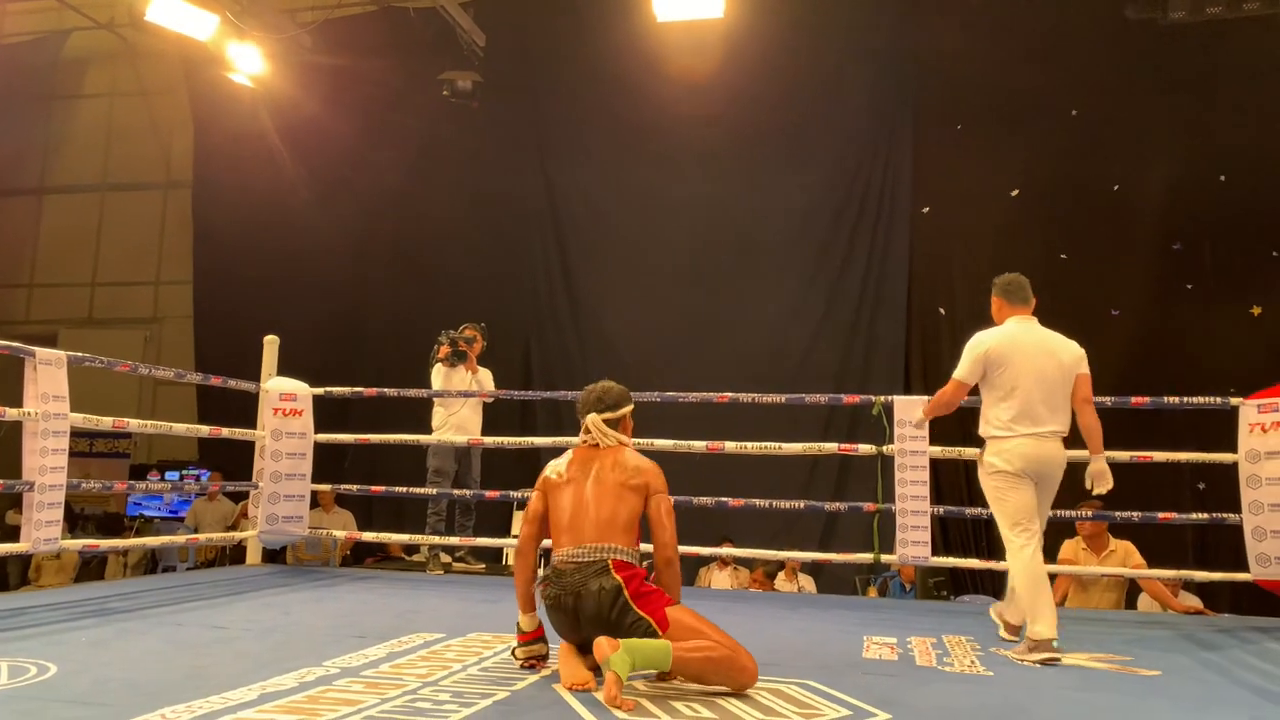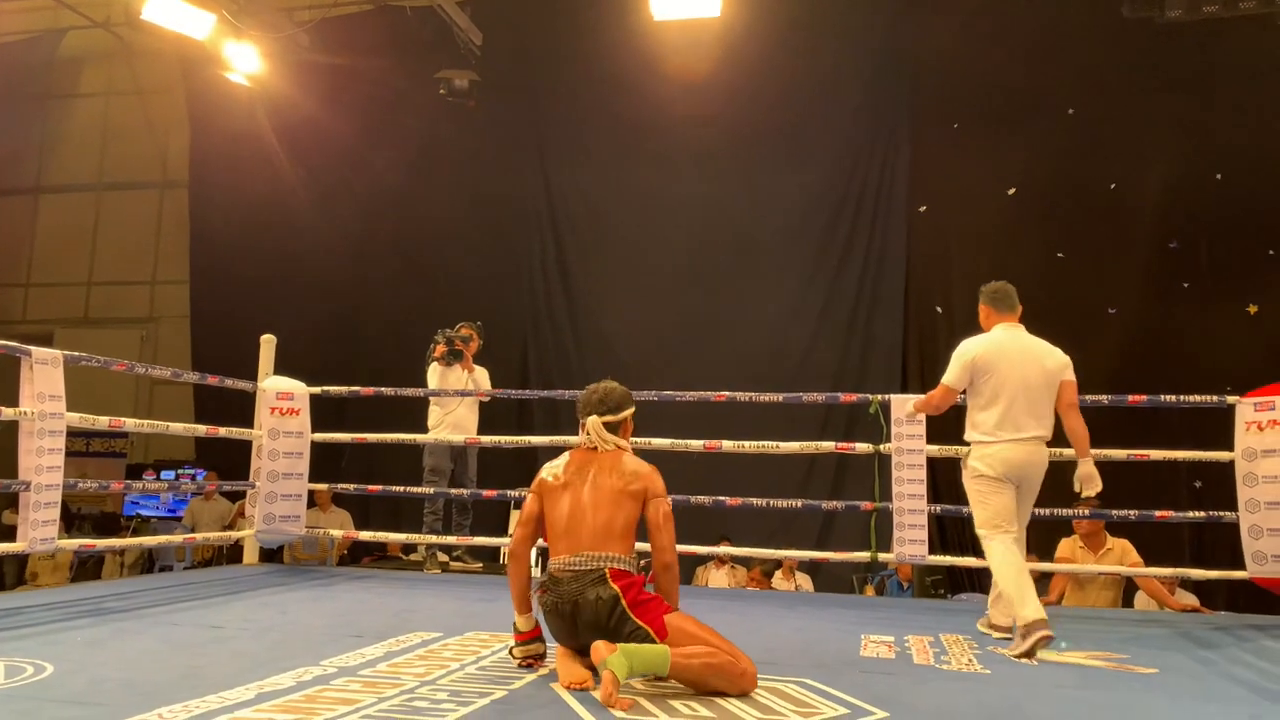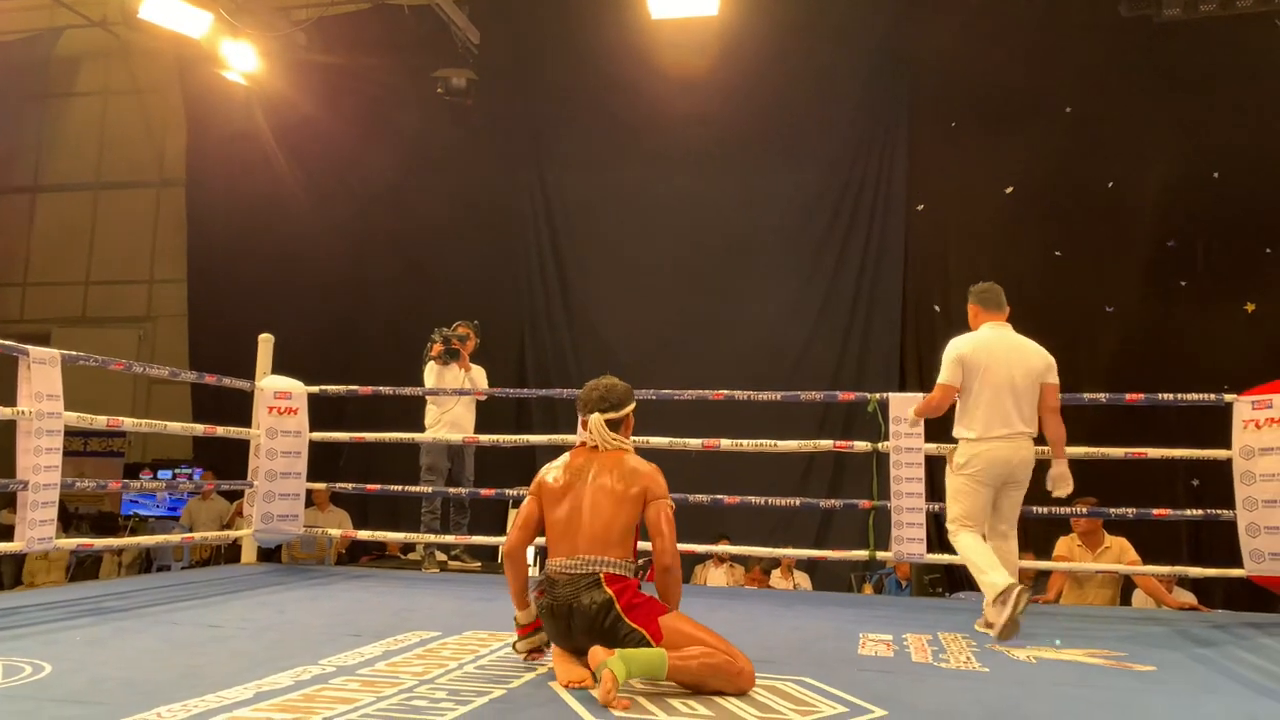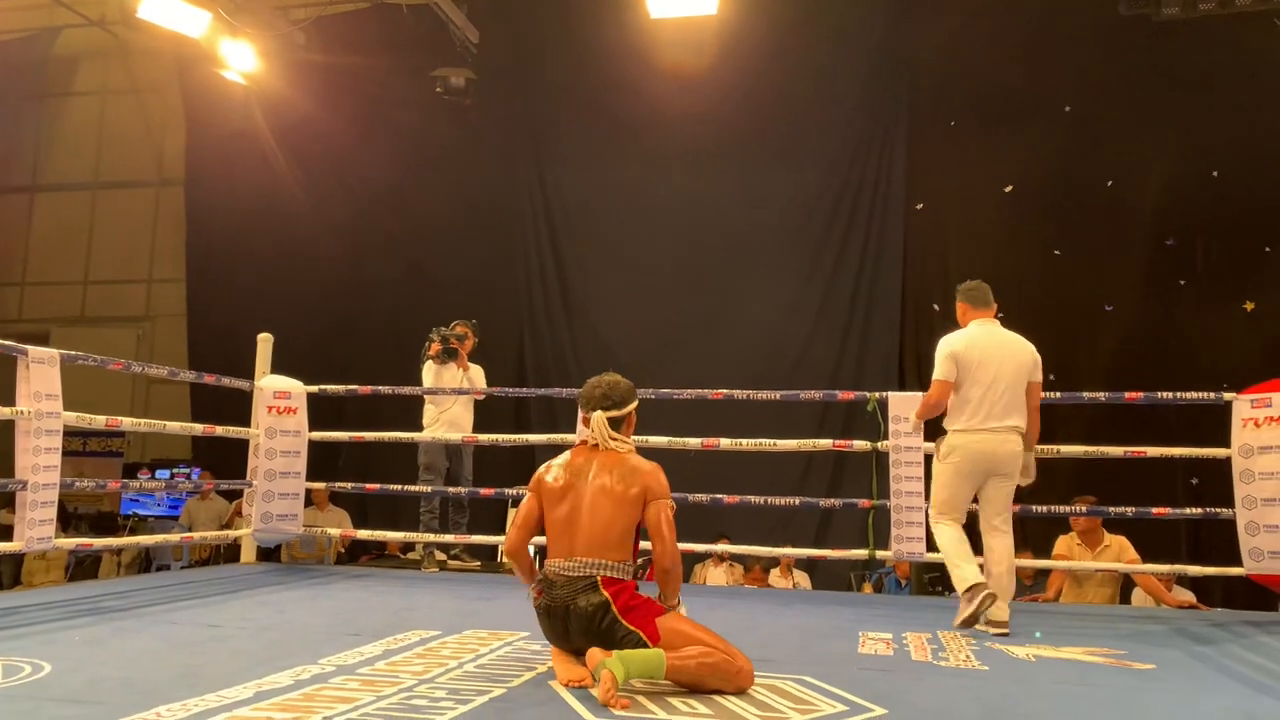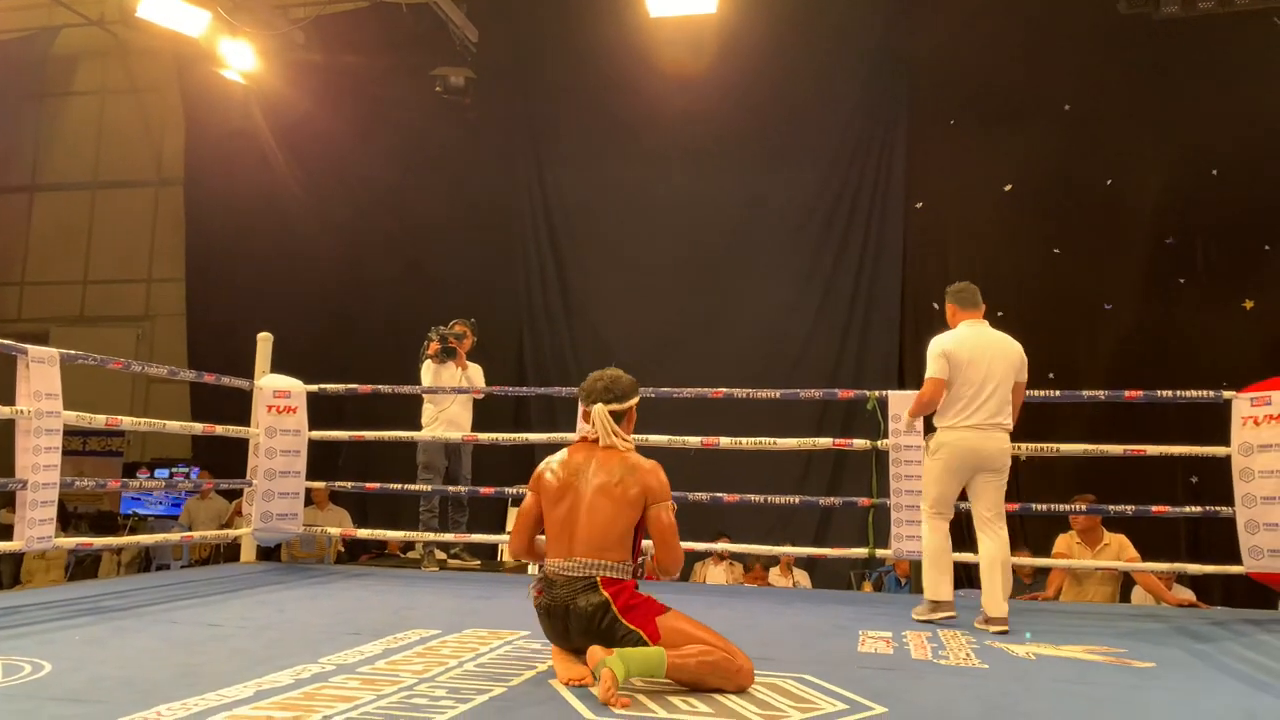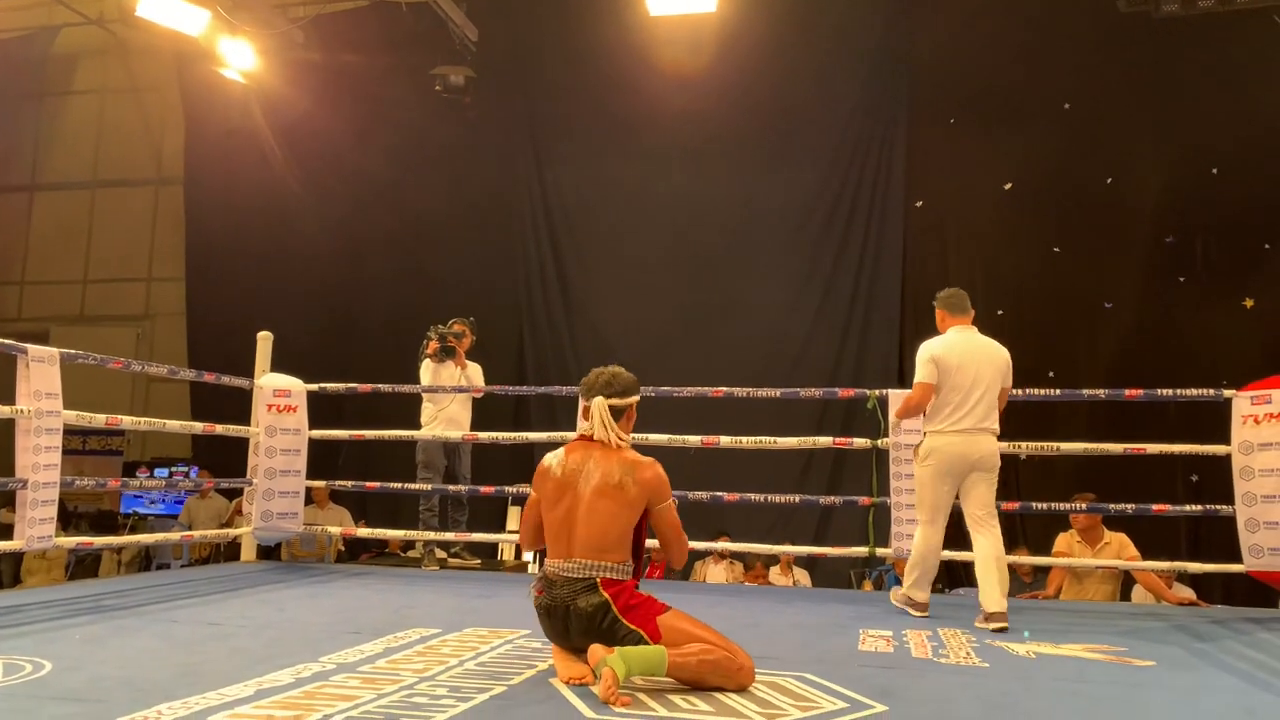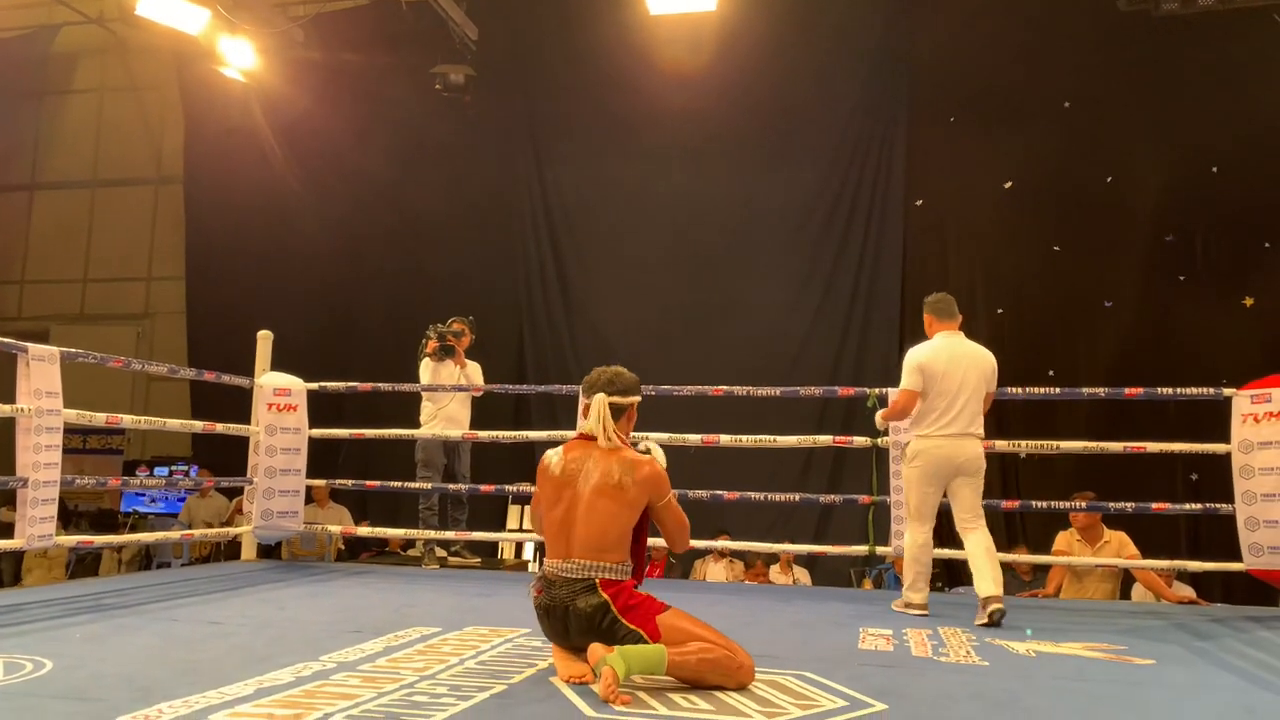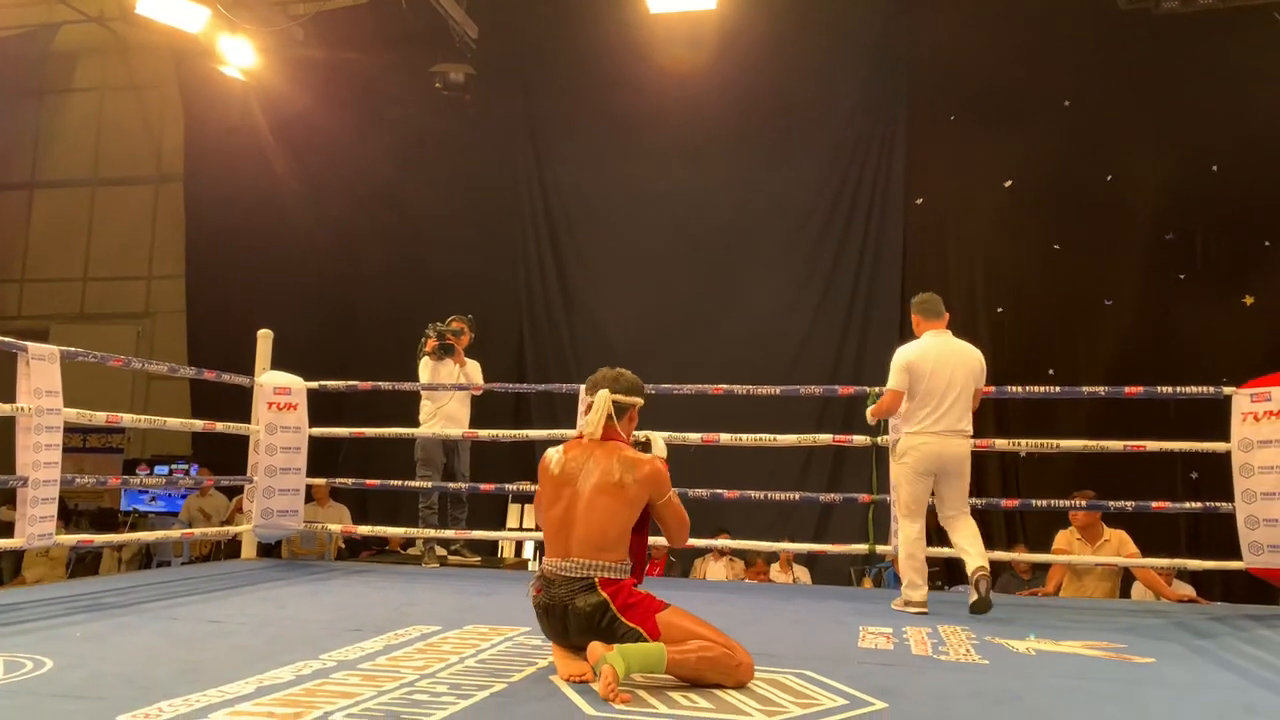
dt=0.1s
person 1, frame 1
left shoulder: (987, 341)
right shoulder: (1068, 347)
left elbow: (952, 396)
right elbow: (1085, 404)
left wrist: (927, 410)
right wrist: (1097, 457)
left hip: (1006, 452)
right hip: (1051, 451)
left knee: (1020, 540)
right knee: (1030, 536)
left ankle: (1042, 637)
right ankle: (1014, 614)
person 1, frame 2
left shoulder: (974, 348)
right shoulder: (1053, 354)
left elbow: (941, 401)
right elbow: (1070, 409)
left wrist: (918, 405)
right wrist: (1085, 460)
left hip: (990, 456)
right hip: (1034, 455)
left knee: (999, 540)
right knee: (1012, 537)
left ankle: (1033, 621)
right ankle: (1001, 617)
person 1, frame 3
left shoulder: (962, 346)
right shoulder: (1038, 352)
left elbow: (938, 403)
right elbow: (1052, 412)
left wrist: (917, 412)
right wrist: (1060, 462)
left hip: (976, 452)
right hip: (1020, 452)
left knee: (965, 532)
right knee: (1004, 532)
left ankle: (1005, 587)
right ankle: (1001, 615)
person 1, frame 4
left shoulder: (954, 343)
right shoulder: (1025, 347)
left elbow: (936, 401)
right elbow: (1033, 408)
left wrist: (918, 417)
right wrist: (1028, 453)
left hip: (964, 444)
right hip: (1008, 445)
left knee: (945, 519)
right knee: (998, 528)
left ankle: (974, 586)
right ankle: (998, 613)
person 1, frame 5
left shoulder: (944, 343)
right shoulder: (1012, 347)
left elbow: (930, 397)
right elbow: (1016, 402)
left wrist: (911, 415)
left hip: (953, 440)
right hip: (996, 442)
left knee: (936, 519)
right knee: (992, 525)
left ankle: (939, 600)
right ankle: (995, 612)
person 1, frame 6
left shoulder: (933, 348)
right shoulder: (999, 352)
left elbow: (919, 401)
right elbow: (1000, 403)
left wrist: (897, 415)
left hip: (942, 445)
right hip: (985, 445)
left knee: (931, 524)
right knee: (985, 525)
left ankle: (916, 595)
right ankle: (995, 608)
person 1, frame 7
left shoulder: (920, 354)
right shoulder: (985, 356)
left elbow: (904, 406)
right elbow: (983, 406)
left wrist: (883, 416)
left hip: (928, 448)
right hip: (970, 448)
left knee: (919, 525)
right knee: (973, 524)
left ankle: (914, 597)
right ankle: (991, 595)
person 1, frame 8
left shoulder: (908, 353)
right shoulder: (973, 354)
left elbow: (891, 405)
right elbow: (973, 403)
left wrist: (873, 412)
left hip: (917, 444)
right hip: (958, 445)
left knee: (911, 521)
right knee: (957, 515)
left ankle: (914, 595)
right ankle: (979, 569)
person 2, frame 1
left shoulder: (554, 469)
right shoulder: (644, 469)
left elbow: (525, 547)
right elbow: (667, 556)
left wrist: (528, 628)
right wrist: (671, 643)
left hip: (561, 603)
right hip: (615, 594)
right knee: (744, 669)
left ankle: (581, 653)
right ankle: (626, 653)
person 2, frame 2
left shoulder: (550, 471)
right shoulder: (643, 473)
left elbow: (518, 550)
right elbow: (665, 560)
left wrist: (524, 627)
right wrist: (669, 633)
left hip: (558, 610)
right hip: (612, 600)
right knee: (743, 676)
left ankle: (578, 654)
right ankle: (623, 656)
person 2, frame 3
left shoulder: (550, 471)
right shoulder: (645, 474)
left elbow: (512, 549)
right elbow: (666, 560)
left wrist: (525, 619)
right wrist: (671, 615)
left hip: (555, 611)
right hip: (608, 605)
right knee: (740, 674)
left ankle: (574, 653)
right ankle: (622, 661)
person 2, frame 4
left shoulder: (550, 470)
right shoulder: (646, 473)
left elbow: (513, 547)
right elbow: (666, 562)
right wrist: (671, 605)
left hip: (553, 612)
right hip: (606, 606)
right knee: (739, 673)
left ankle: (573, 652)
right ankle: (620, 662)
person 2, frame 5
left shoulder: (549, 467)
right shoulder: (646, 472)
left elbow: (518, 548)
right elbow: (672, 565)
right wrist: (660, 565)
left hip: (551, 610)
right hip: (606, 607)
right knee: (740, 671)
left ankle: (573, 651)
right ankle: (623, 661)
person 2, frame 6
left shoulder: (550, 464)
right shoulder: (645, 471)
left elbow: (529, 542)
right elbow: (678, 557)
left hip: (551, 610)
right hip: (606, 607)
right knee: (740, 670)
left ankle: (574, 650)
right ankle: (621, 659)
person 2, frame 7
left shoulder: (550, 460)
right shoulder: (644, 468)
right elbow: (679, 542)
left hip: (550, 609)
right hip: (604, 606)
right knee: (741, 669)
left ankle: (575, 648)
right ankle: (621, 658)
person 2, frame 8
left shoulder: (551, 459)
right shoulder: (645, 467)
right elbow: (679, 537)
left hip: (549, 608)
right hip: (604, 605)
right knee: (740, 667)
left ankle: (574, 647)
right ankle: (618, 656)
person 3, frame 1
left shoulder: (483, 373)
right shoulder: (442, 368)
left elbow: (490, 396)
right elbow: (441, 398)
left wrist: (473, 369)
right wrist: (446, 365)
left hip: (471, 443)
right hip: (444, 441)
left knee: (468, 500)
right knee: (438, 499)
left ankle: (462, 551)
right ankle: (434, 554)
person 3, frame 2
left shoulder: (480, 372)
right shoulder: (438, 367)
left elbow: (486, 395)
right elbow: (436, 398)
left wrist: (469, 368)
right wrist: (442, 365)
left hip: (467, 442)
right hip: (440, 439)
left knee: (464, 499)
right knee: (434, 498)
left ankle: (459, 550)
right ankle: (430, 553)
person 3, frame 3
left shoulder: (476, 371)
right shoulder: (435, 366)
left elbow: (483, 394)
right elbow: (433, 396)
left wrist: (466, 367)
right wrist: (439, 363)
left hip: (464, 441)
right hip: (437, 438)
left knee: (462, 497)
right knee: (432, 497)
left ankle: (458, 549)
right ankle: (429, 553)
person 3, frame 4
left shoulder: (475, 370)
right shoulder: (433, 365)
left elbow: (481, 393)
right elbow: (431, 396)
left wrist: (464, 366)
right wrist: (437, 362)
left hip: (462, 440)
right hip: (435, 437)
left knee: (461, 497)
right knee: (431, 497)
left ankle: (457, 549)
right ankle: (428, 552)
person 3, frame 5
left shoulder: (474, 369)
right shoulder: (432, 364)
right elbow: (430, 395)
left wrist: (463, 366)
right wrist: (436, 362)
left hip: (461, 439)
right hip: (433, 437)
left knee: (460, 495)
right knee: (430, 495)
left ankle: (456, 548)
right ankle: (428, 551)
person 3, frame 6
left shoulder: (473, 368)
right shoulder: (431, 363)
left elbow: (479, 391)
right elbow: (429, 394)
left wrist: (462, 365)
right wrist: (435, 360)
left hip: (460, 438)
right hip: (433, 436)
left knee: (460, 494)
right knee: (429, 495)
left ankle: (457, 547)
right ankle: (428, 550)
person 3, frame 7
left shoulder: (472, 367)
right shoulder: (430, 362)
left elbow: (479, 390)
right elbow: (429, 393)
left wrist: (461, 364)
right wrist: (434, 360)
left hip: (460, 436)
right hip: (432, 434)
left knee: (460, 493)
right knee: (429, 493)
left ankle: (457, 546)
right ankle: (428, 549)
person 3, frame 8
left shoulder: (472, 365)
right shoulder: (429, 360)
left elbow: (478, 389)
right elbow: (428, 392)
left wrist: (461, 362)
right wrist: (433, 359)
left hip: (459, 435)
right hip: (431, 433)
left knee: (459, 492)
right knee: (429, 492)
left ankle: (457, 544)
right ankle: (429, 548)
person 4, frame 1
left shoulder: (1125, 549)
right shoulder: (1071, 546)
left elbow: (1146, 579)
right elbow: (1066, 574)
left wrist: (1179, 606)
right wrist: (1056, 598)
person 4, frame 2
left shoulder: (1122, 547)
right shoulder: (1067, 545)
left elbow: (1143, 577)
right elbow: (1063, 572)
left wrist: (1176, 604)
right wrist: (1052, 597)
person 4, frame 3
left shoulder: (1120, 545)
right shoulder: (1066, 543)
left elbow: (1141, 576)
right elbow: (1061, 570)
left wrist: (1173, 602)
right wrist: (1050, 595)
person 4, frame 4
left shoulder: (1119, 543)
right shoulder: (1064, 542)
left elbow: (1140, 574)
right elbow: (1060, 569)
left wrist: (1172, 600)
right wrist: (1050, 593)
person 4, frame 5
left shoulder: (1119, 542)
right shoulder: (1064, 540)
left elbow: (1140, 573)
right elbow: (1059, 567)
left wrist: (1172, 599)
right wrist: (1050, 592)
person 4, frame 6
left shoulder: (1120, 541)
right shoulder: (1065, 539)
left elbow: (1140, 572)
right elbow: (1060, 566)
left wrist: (1172, 597)
right wrist: (1050, 590)
person 4, frame 7
left shoulder: (1119, 539)
right shoulder: (1065, 538)
left elbow: (1140, 570)
right elbow: (1060, 564)
left wrist: (1172, 596)
right wrist: (1050, 589)
person 4, frame 8
left shoulder: (1119, 538)
right shoulder: (1064, 536)
left elbow: (1140, 568)
right elbow: (1059, 563)
left wrist: (1172, 594)
right wrist: (1050, 588)
